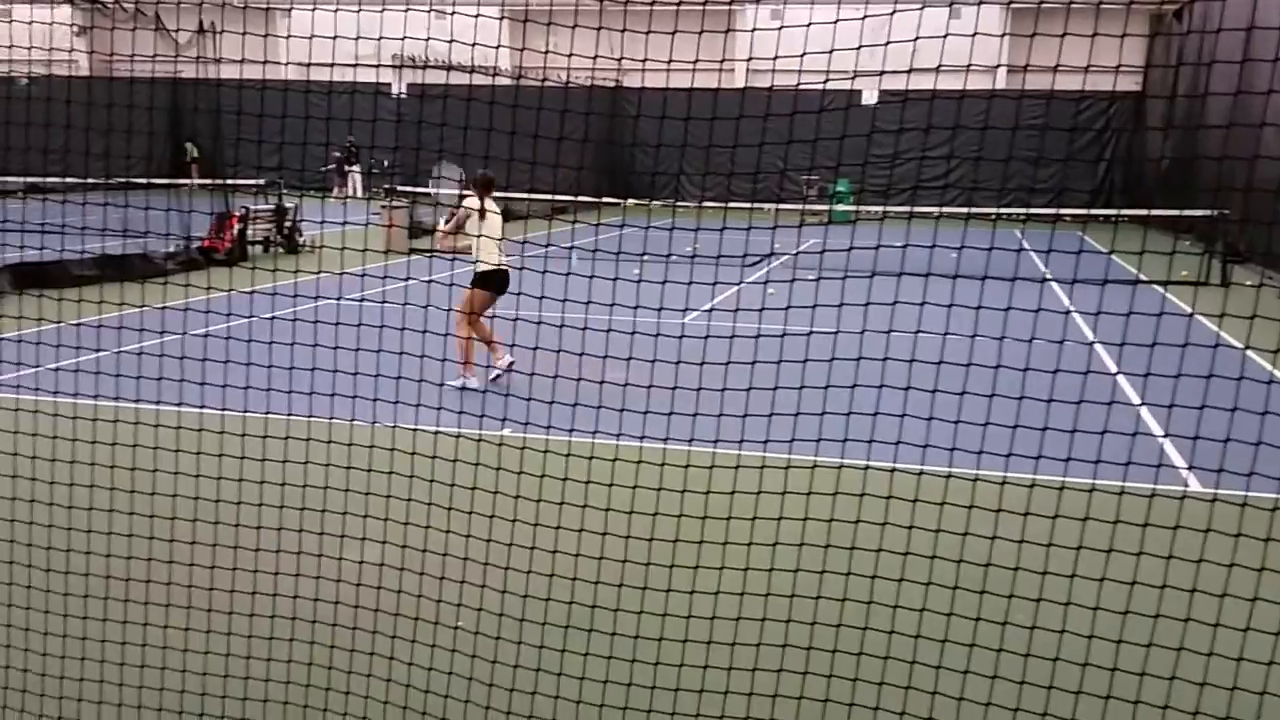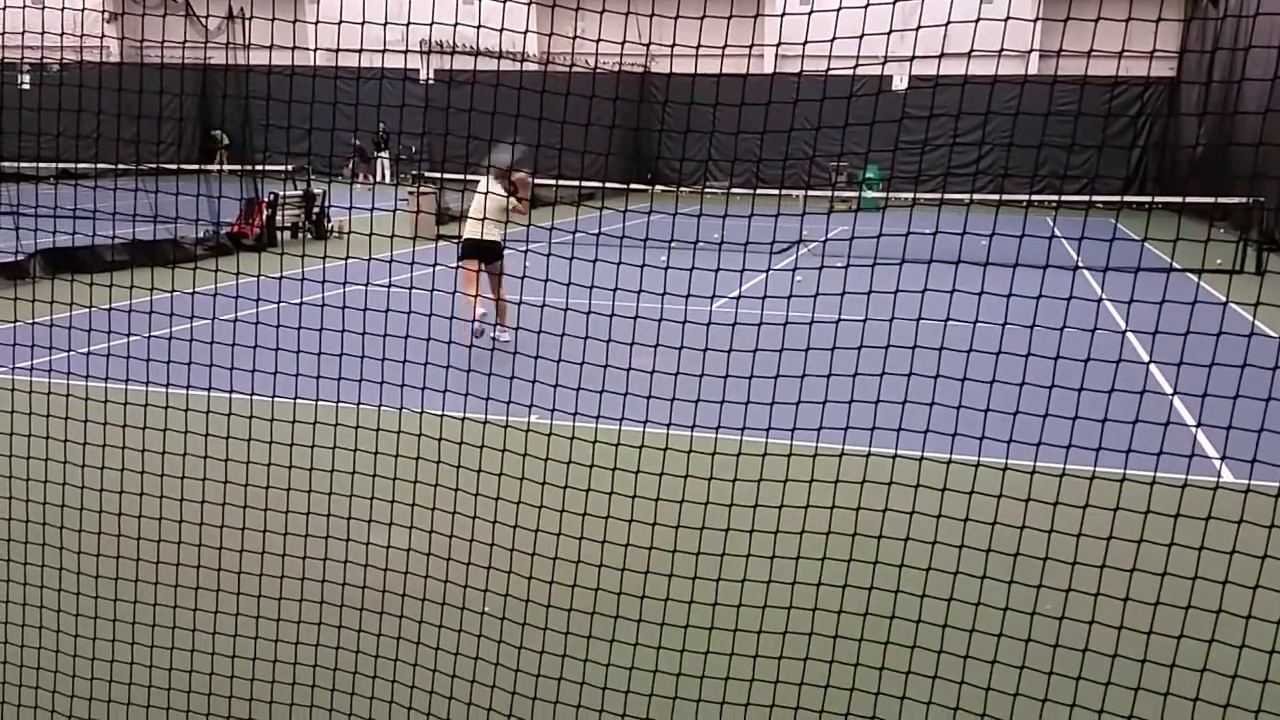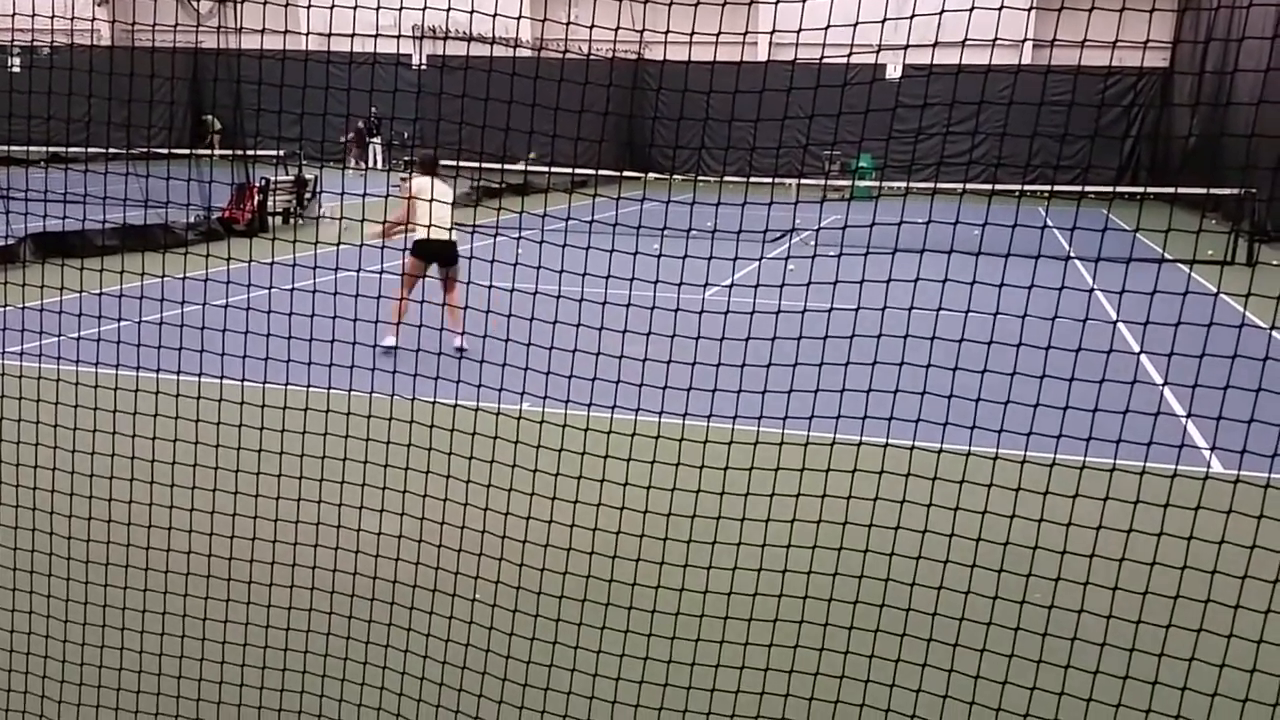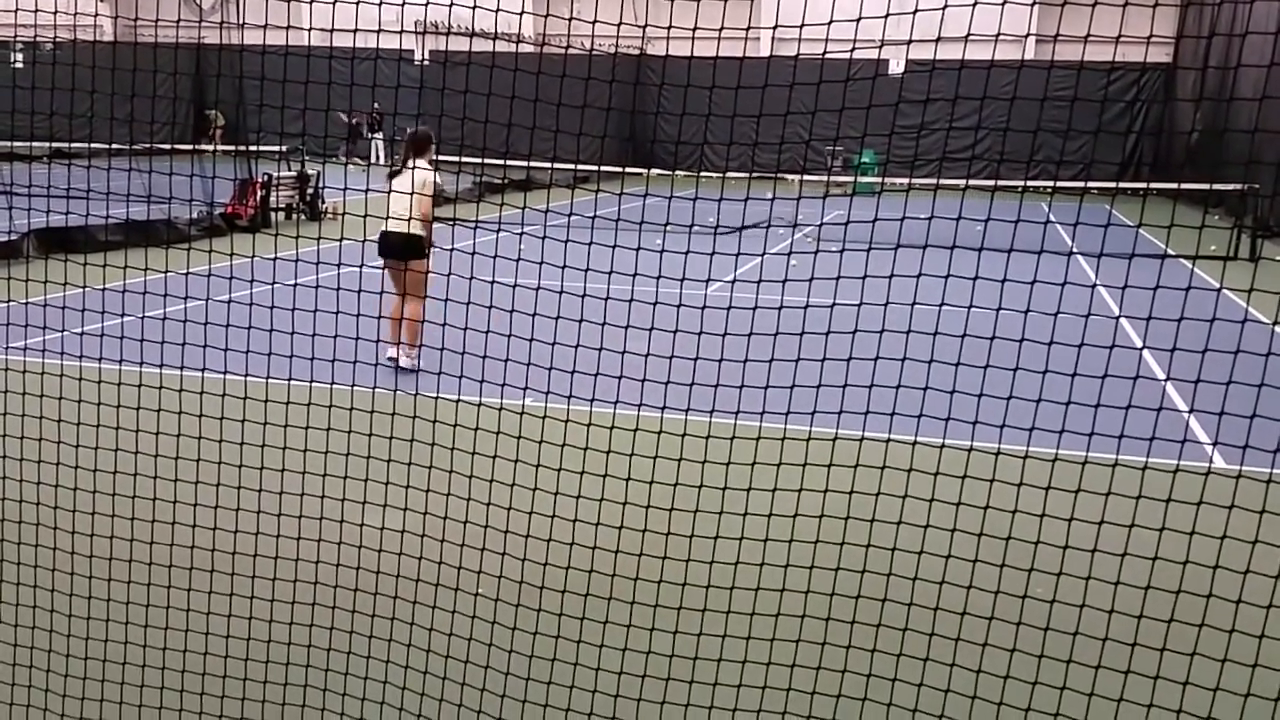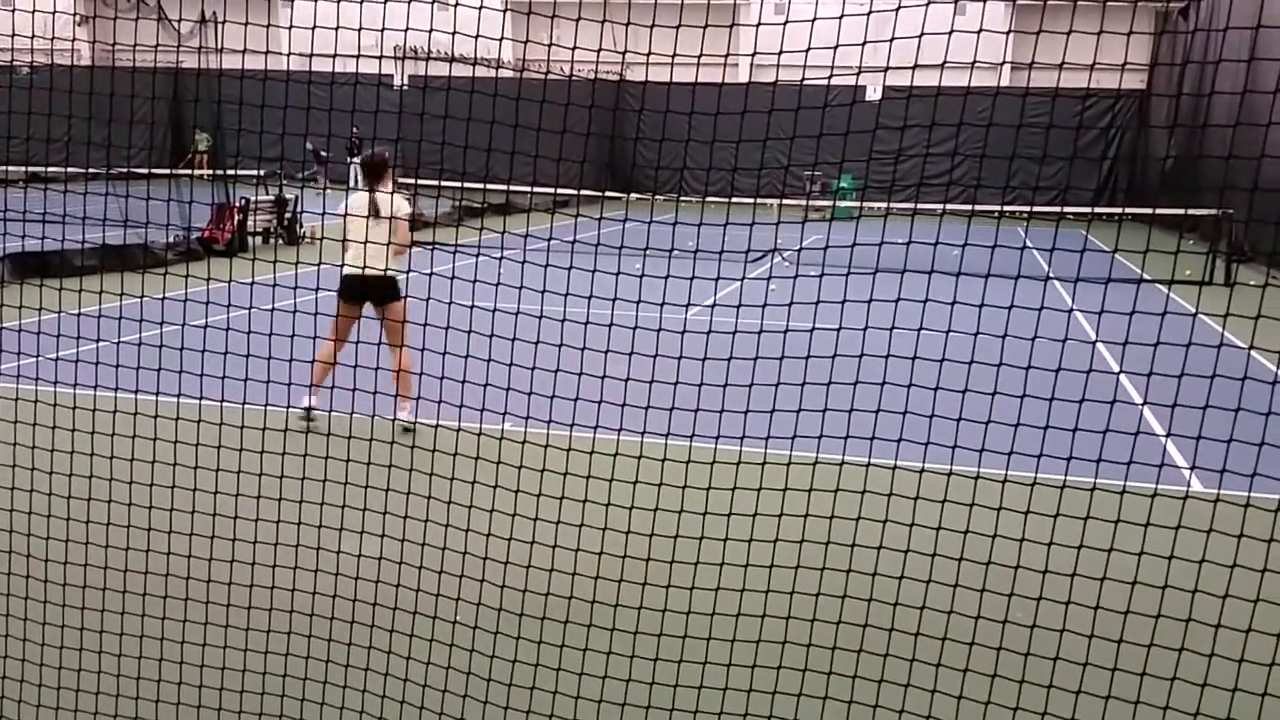
dt=1s
person 1, frame 1
left shoulder: (471, 203)
right shoulder: (496, 210)
left elbow: (453, 227)
left wrist: (443, 232)
left hip: (488, 273)
right hip: (502, 273)
left knee: (462, 322)
right knee: (474, 318)
left ankle: (467, 376)
right ankle: (502, 359)
person 1, frame 2
left shoulder: (484, 181)
right shoulder: (507, 196)
right elbow: (523, 211)
left wrist: (513, 181)
right wrist: (524, 193)
left hip: (470, 242)
right hip: (492, 244)
left knee: (469, 290)
right knee: (497, 290)
left ankle: (477, 312)
right ankle: (502, 330)
person 1, frame 3
left shoulder: (414, 183)
right shoulder: (446, 188)
left elbow: (405, 217)
left wrist: (383, 230)
left hip: (424, 242)
right hip: (448, 243)
left knee: (405, 290)
right knee: (451, 291)
left ankle: (391, 336)
right ankle: (458, 337)
person 1, frame 4
left shoulder: (399, 171)
right shoulder: (428, 173)
left elbow: (394, 206)
right elbow: (426, 214)
right wrist: (428, 238)
left hip: (387, 236)
right hip: (409, 239)
left knee: (400, 294)
right knee: (416, 298)
left ankle: (394, 349)
right ankle: (408, 354)
person 1, frame 5
left shoulder: (352, 201)
right shoulder: (400, 203)
left elbow: (345, 239)
right elbow: (402, 247)
left hip: (353, 277)
right hip: (383, 279)
left knee: (336, 341)
right knee: (397, 348)
left ankle: (311, 397)
right ankle: (404, 410)
